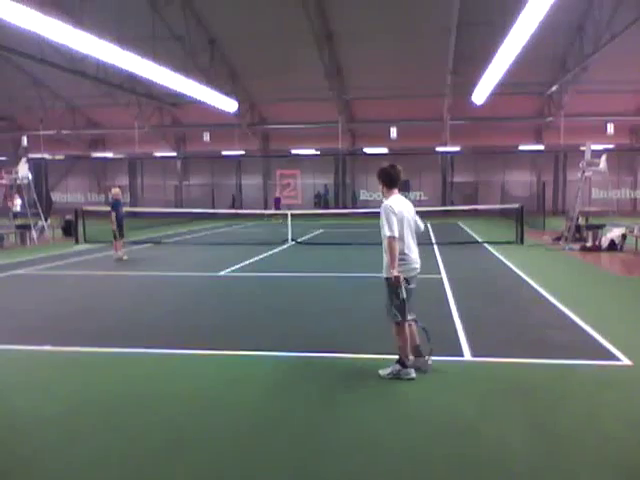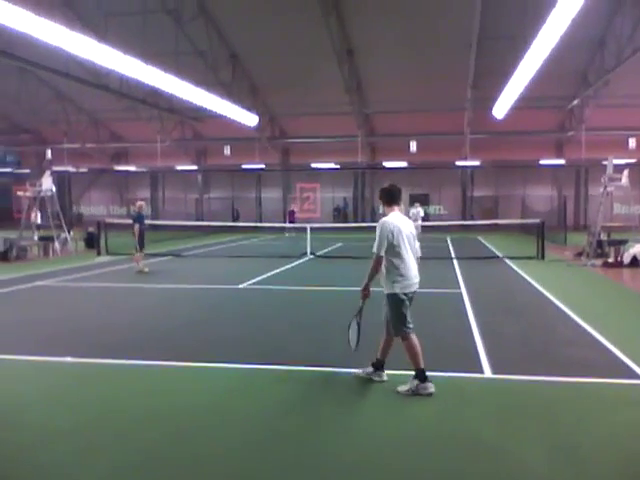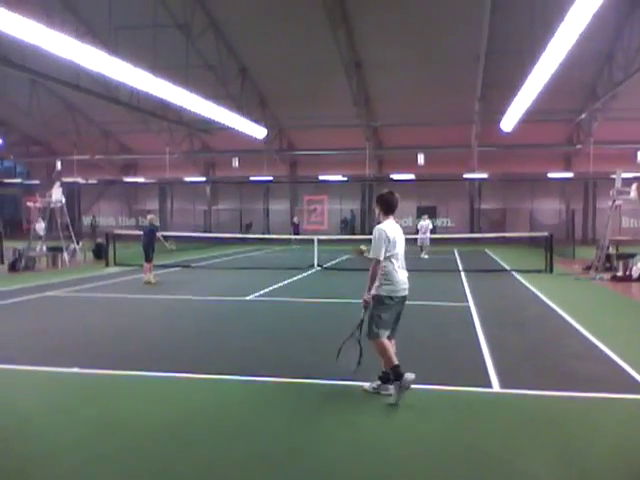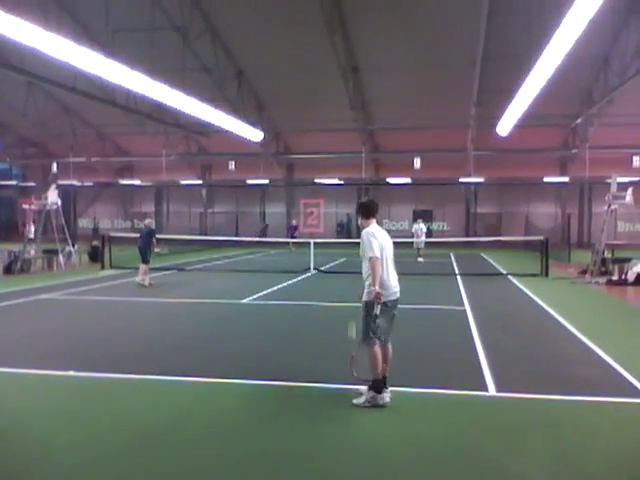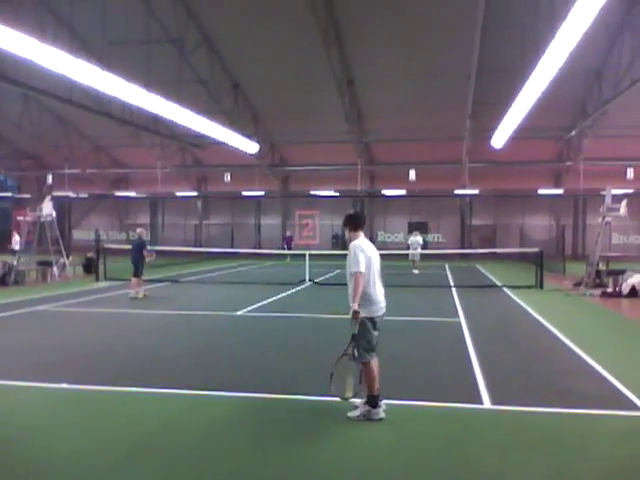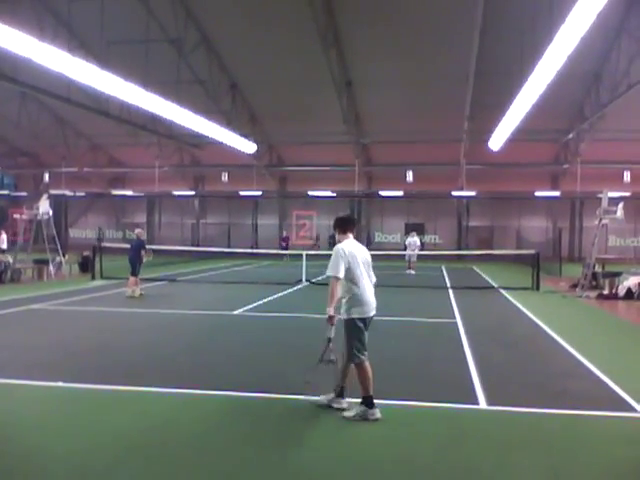
dt=0.5s
person 1, frame 1
left shoulder: (388, 206)
right shoulder: (406, 203)
left elbow: (392, 239)
right elbow: (420, 228)
left wrist: (394, 268)
left hip: (399, 269)
right hip: (412, 265)
left knee: (398, 318)
right knee: (406, 314)
left ankle: (404, 366)
right ankle: (417, 356)
person 1, frame 2
left shoulder: (385, 223)
right shoulder: (408, 222)
left elbow: (378, 258)
right elbow: (417, 257)
left wrist: (367, 284)
left hip: (397, 284)
right hip: (411, 281)
left knee: (404, 331)
right knee: (390, 326)
left ankle: (422, 380)
right ankle: (378, 368)
person 1, frame 3
left shoulder: (381, 229)
right shoulder: (397, 229)
left elbow: (377, 264)
left wrist: (368, 291)
right wrist: (369, 254)
left hip: (386, 289)
right hip: (400, 288)
left knee: (376, 334)
right knee: (387, 335)
left ankle: (399, 376)
right ankle: (386, 380)
person 1, frame 4
left shoulder: (368, 232)
right shoulder: (382, 232)
left elbow: (375, 260)
left wrist: (375, 286)
left hip: (379, 293)
right hip: (392, 292)
left knee: (371, 340)
right knee: (384, 339)
left ankle: (377, 391)
right ankle: (382, 385)
person 1, frame 5
left shoulder: (356, 246)
right shoulder: (370, 246)
left elbow: (359, 275)
left wrist: (355, 303)
left hip: (365, 308)
right hip: (376, 305)
left knee: (365, 357)
right knee: (371, 355)
left ankle: (373, 407)
right ankle: (375, 399)
person 1, frame 6
left shoulder: (341, 249)
right shoulder: (363, 249)
left elbow: (336, 280)
left wrist: (330, 307)
left hip: (356, 309)
right hip: (367, 306)
left knee: (358, 357)
right knee: (350, 352)
left ankle: (369, 406)
right ankle: (339, 395)
